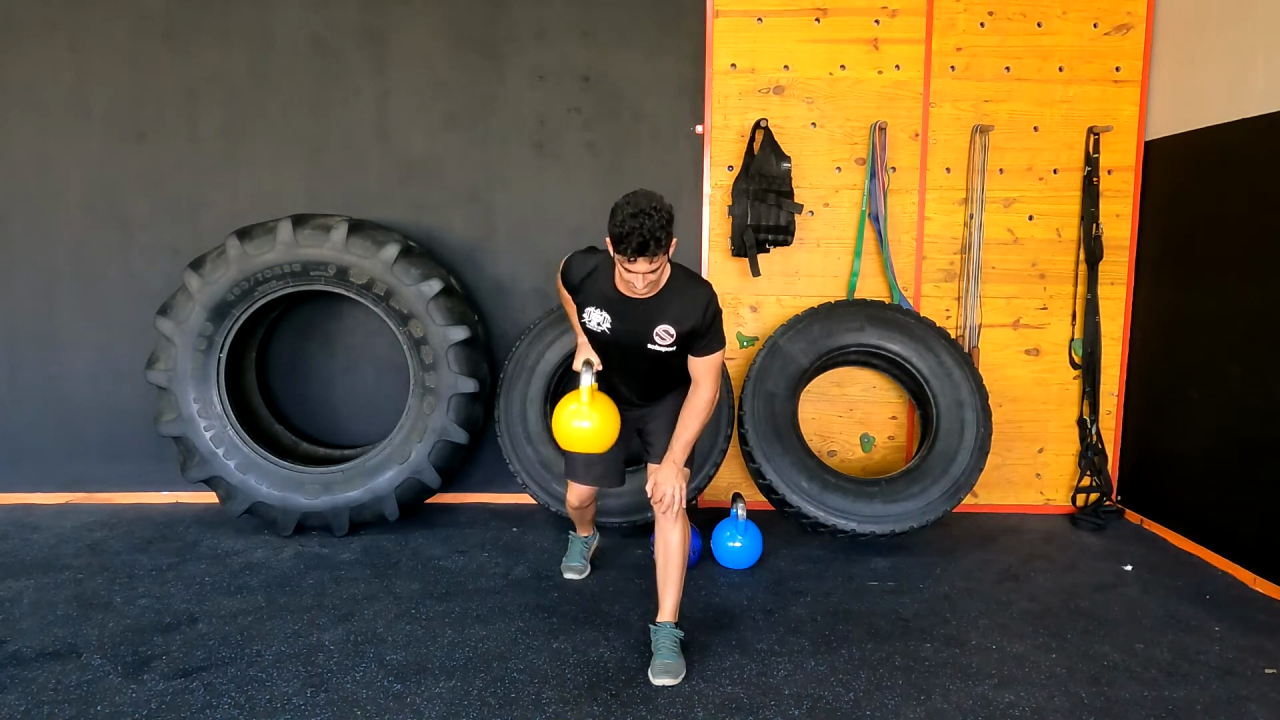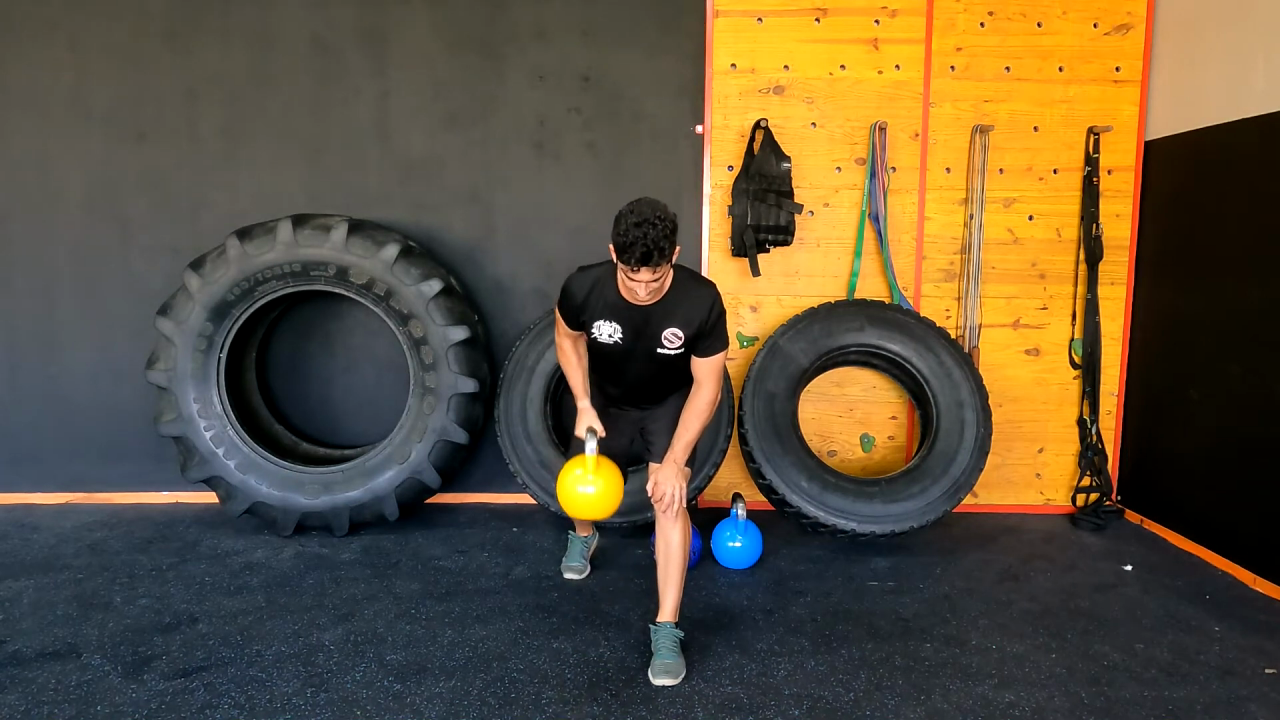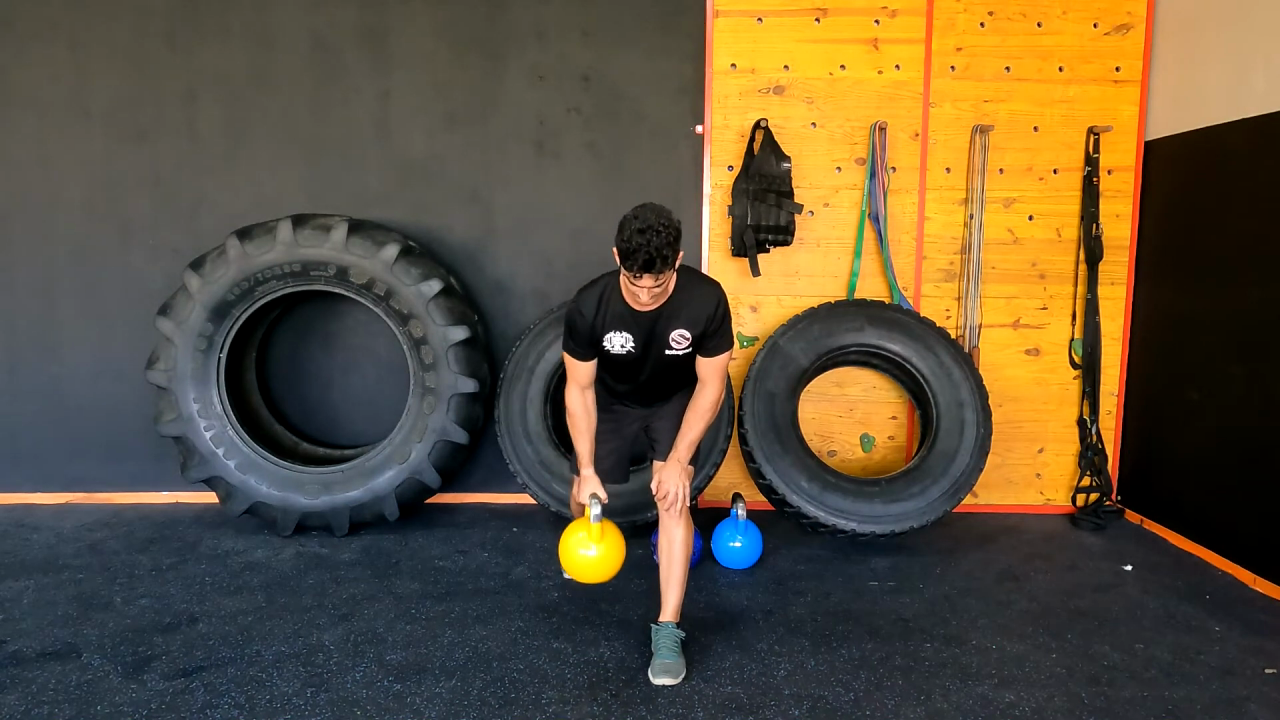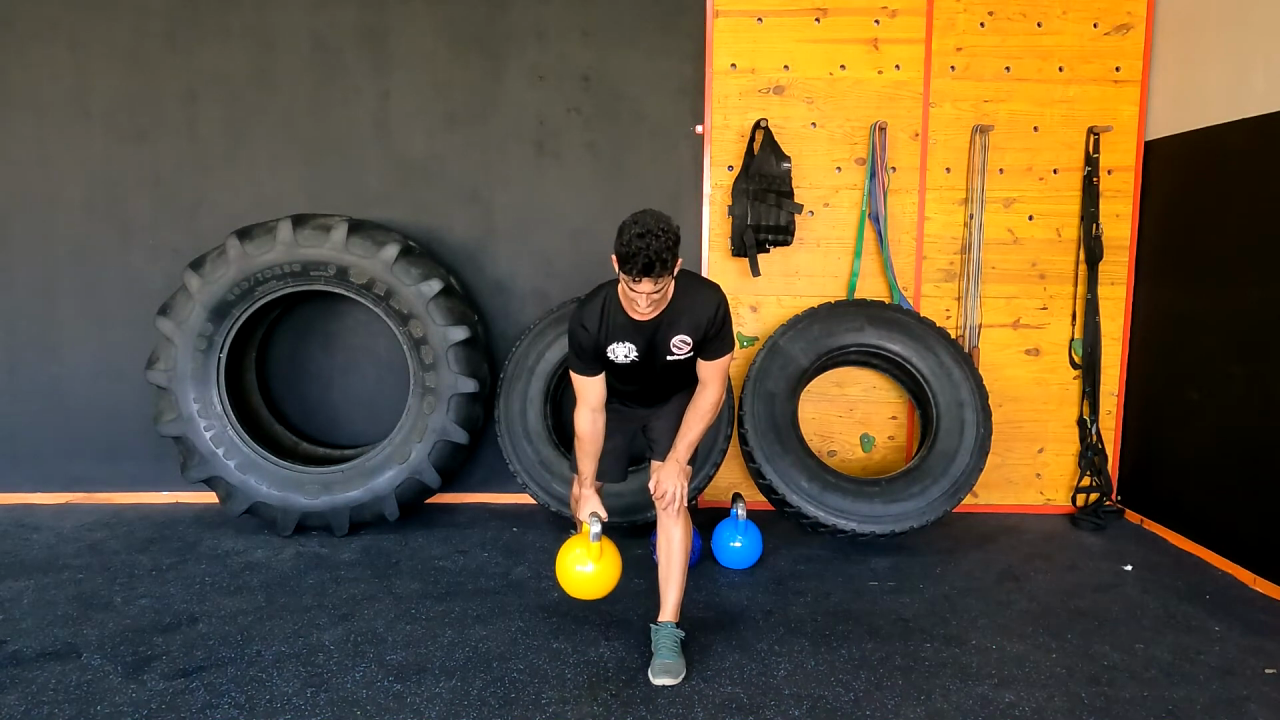
dt=0.4s
person 1, frame 1
left shoulder: (696, 300)
right shoulder: (584, 270)
left elbow: (705, 386)
left wrist: (674, 461)
right wrist: (582, 339)
left hip: (668, 402)
right hip: (602, 395)
left knee: (669, 500)
right knee: (578, 497)
left ankle: (666, 631)
right ankle: (584, 536)
person 1, frame 2
left shoulder: (701, 301)
right shoulder: (583, 287)
left elbow: (707, 386)
right elbow: (568, 338)
left wrist: (675, 460)
right wrist: (583, 406)
left hip: (670, 403)
right hip: (605, 401)
left knee: (670, 498)
left ankle: (666, 631)
right ankle: (583, 535)
person 1, frame 3
left shoulder: (706, 300)
right shoulder: (588, 306)
left elbow: (711, 384)
right elbow: (580, 389)
left wrist: (679, 459)
right wrist: (587, 469)
left hip: (675, 401)
right hip: (611, 401)
left knee: (673, 498)
right knee: (584, 494)
left ankle: (668, 631)
person 1, frame 4
left shoulder: (706, 303)
right shoulder: (590, 317)
left elbow: (711, 385)
right elbow: (590, 410)
left wrist: (676, 460)
right wrist: (587, 489)
left hip: (674, 401)
right hip: (614, 402)
left knee: (671, 498)
right knee: (583, 494)
left ankle: (666, 630)
